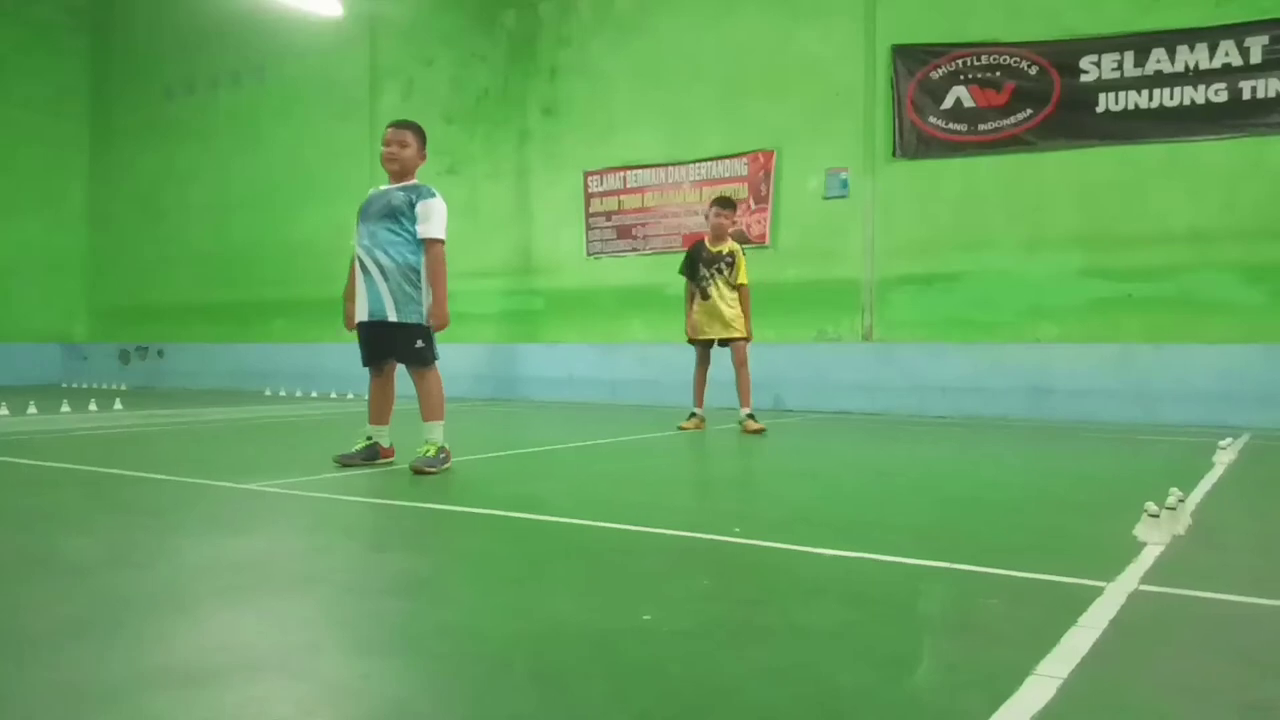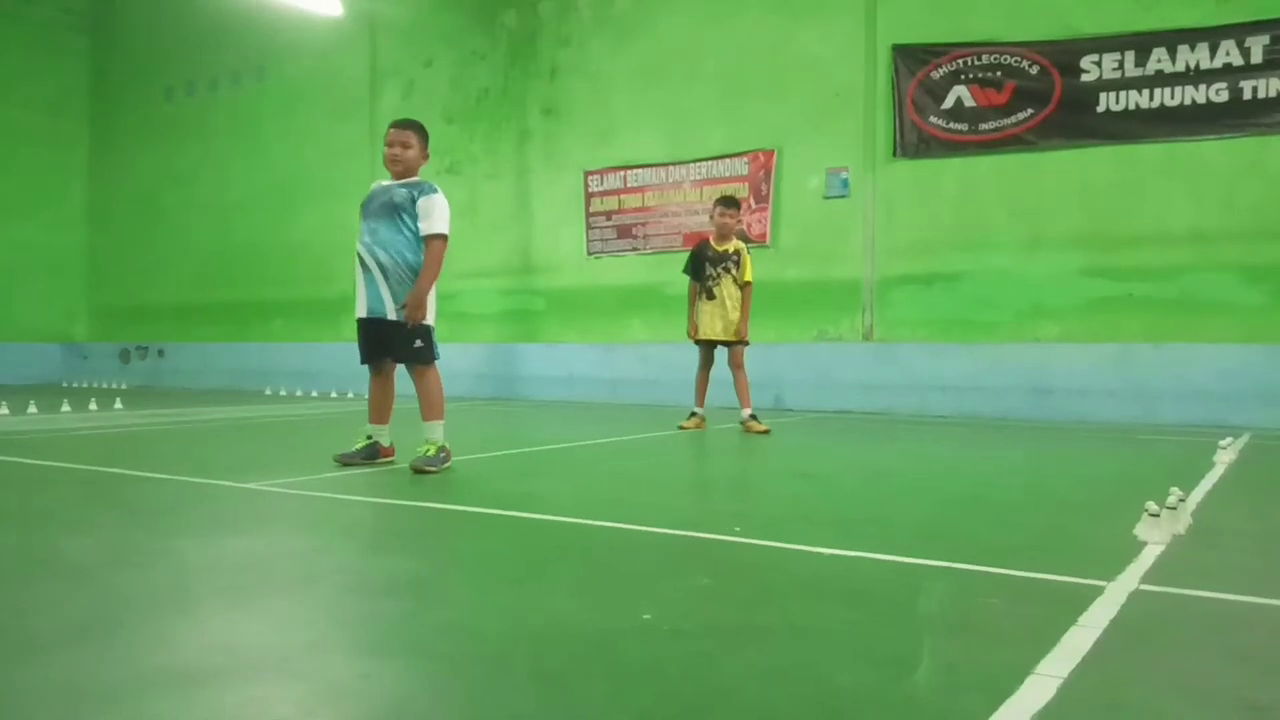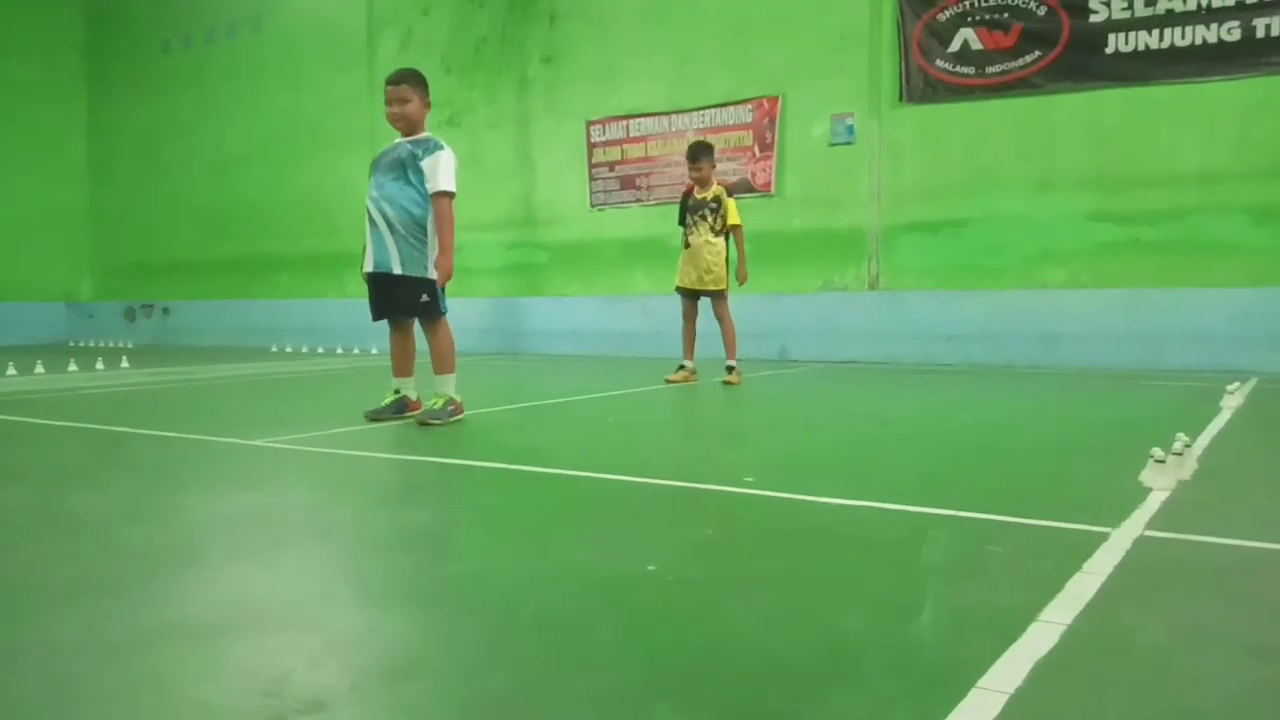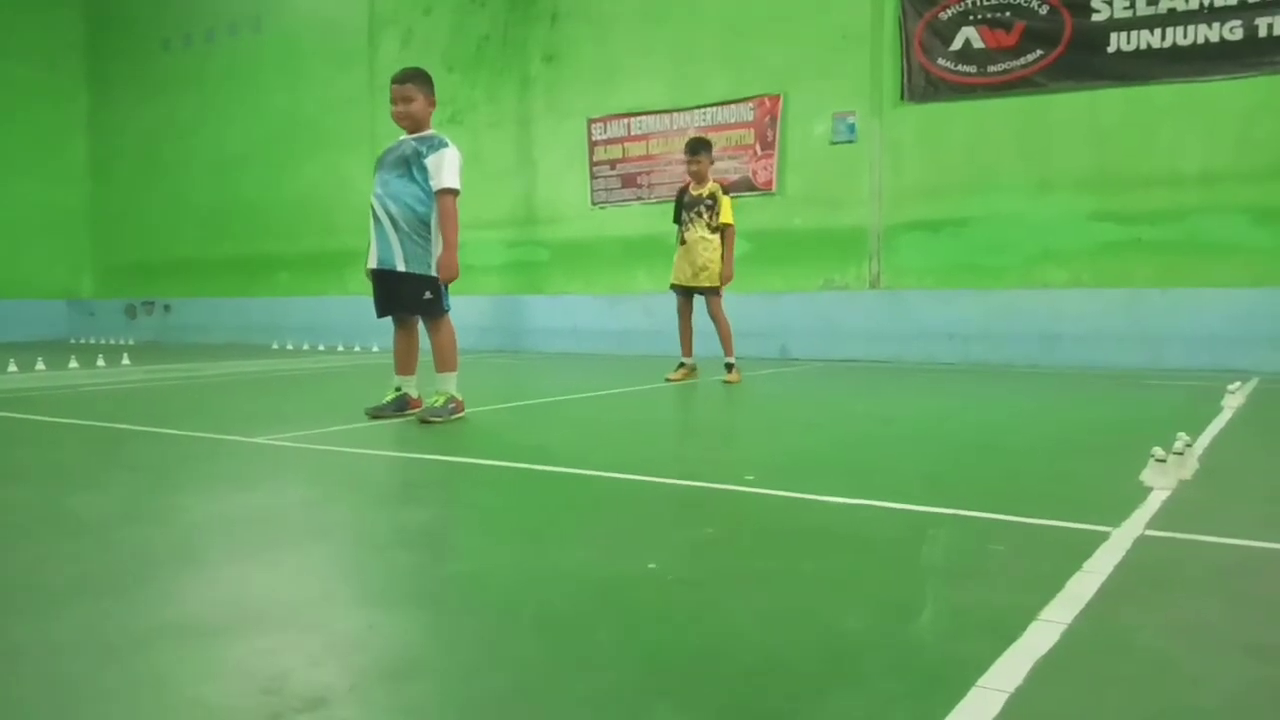
dt=0.7s
person 1, frame 1
left shoulder: (425, 197)
right shoulder: (371, 199)
left elbow: (434, 250)
left wrist: (440, 301)
right wrist: (349, 300)
left hip: (409, 304)
right hip: (371, 306)
left knee: (422, 367)
right knee: (379, 369)
left ankle: (436, 444)
right ankle: (378, 442)
person 1, frame 2
left shoulder: (428, 194)
right shoulder: (377, 194)
left elbow: (436, 244)
left wrist: (422, 293)
right wrist: (364, 289)
left hip: (409, 301)
right hip: (373, 301)
left knee: (423, 364)
right knee: (378, 367)
left ankle: (437, 443)
right ankle: (376, 439)
person 1, frame 3
left shoulder: (434, 150)
right shoulder: (385, 155)
left elbow: (442, 203)
left wrist: (446, 254)
right wrist: (369, 255)
left hip: (418, 258)
right hip: (383, 259)
left knee: (433, 320)
right knee: (398, 323)
left ankle: (448, 397)
right ankle: (404, 395)
person 1, frame 4
left shoulder: (439, 148)
right shoulder: (390, 153)
left elbow: (447, 200)
left wrist: (450, 251)
right wrist: (373, 253)
left hip: (421, 255)
right hip: (388, 256)
left knee: (435, 317)
right knee: (402, 320)
left ankle: (448, 394)
right ankle: (406, 392)
person 2, frame 1
left shoulder: (735, 250)
right shoulder: (696, 249)
left elbow: (742, 287)
right elbow: (689, 285)
left wrist: (748, 320)
right wrist: (688, 316)
left hip: (730, 314)
right hip: (703, 316)
left knee: (740, 361)
right knee: (701, 363)
left ankle: (746, 415)
right ankle: (697, 414)
person 2, frame 2
left shoulder: (741, 249)
right shoulder: (701, 248)
left elbow: (747, 283)
right elbow: (694, 283)
left wrist: (744, 317)
right wrist: (690, 317)
left hip: (734, 316)
right hip: (707, 315)
left knee: (737, 362)
right knee: (704, 363)
left ankle: (747, 414)
right ankle: (697, 413)
person 2, frame 3
left shoulder: (723, 194)
right shoulder: (687, 196)
left elbow: (736, 228)
left wrist: (742, 262)
left hip: (714, 265)
right hip: (689, 265)
left knee: (722, 313)
right knee: (688, 315)
left ankle: (732, 366)
right ankle: (688, 366)
person 2, frame 4
left shoulder: (718, 192)
right shoulder: (683, 193)
left elbow: (728, 228)
left wrist: (728, 263)
right wrist: (677, 257)
left hip: (709, 263)
right hip: (684, 263)
left knee: (715, 311)
right knee: (683, 312)
left ankle: (731, 364)
right ankle: (687, 363)
